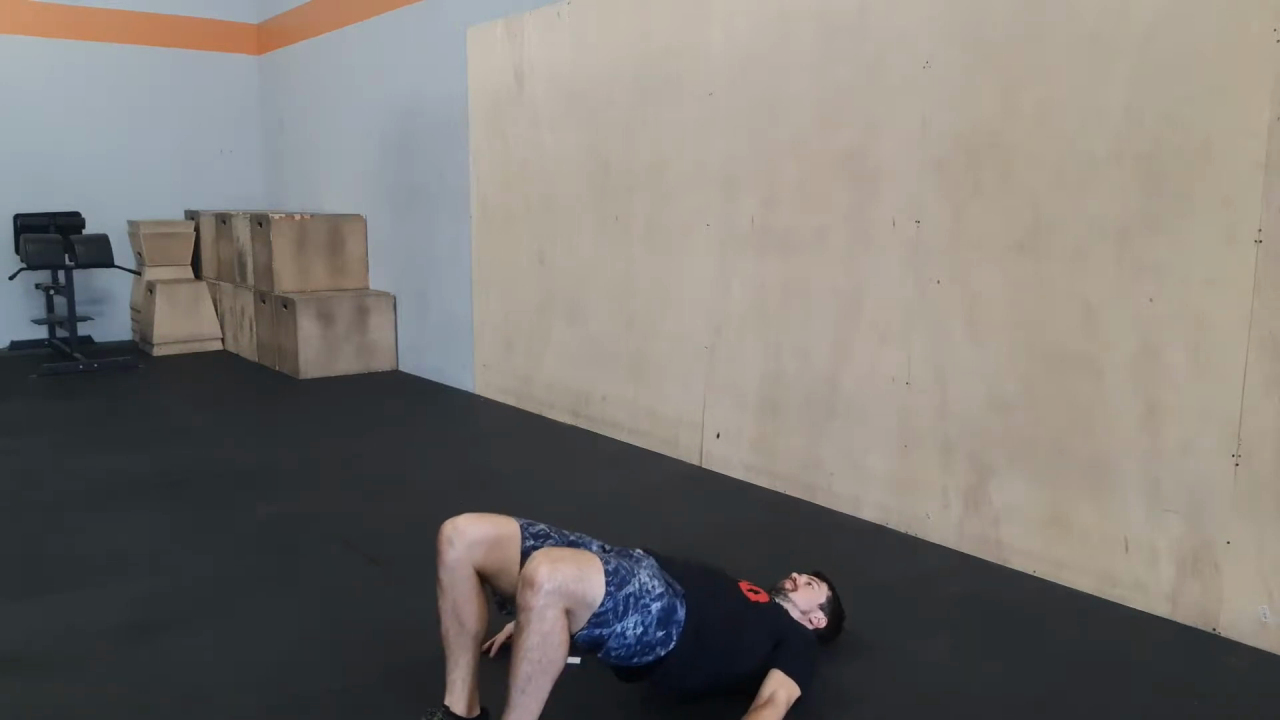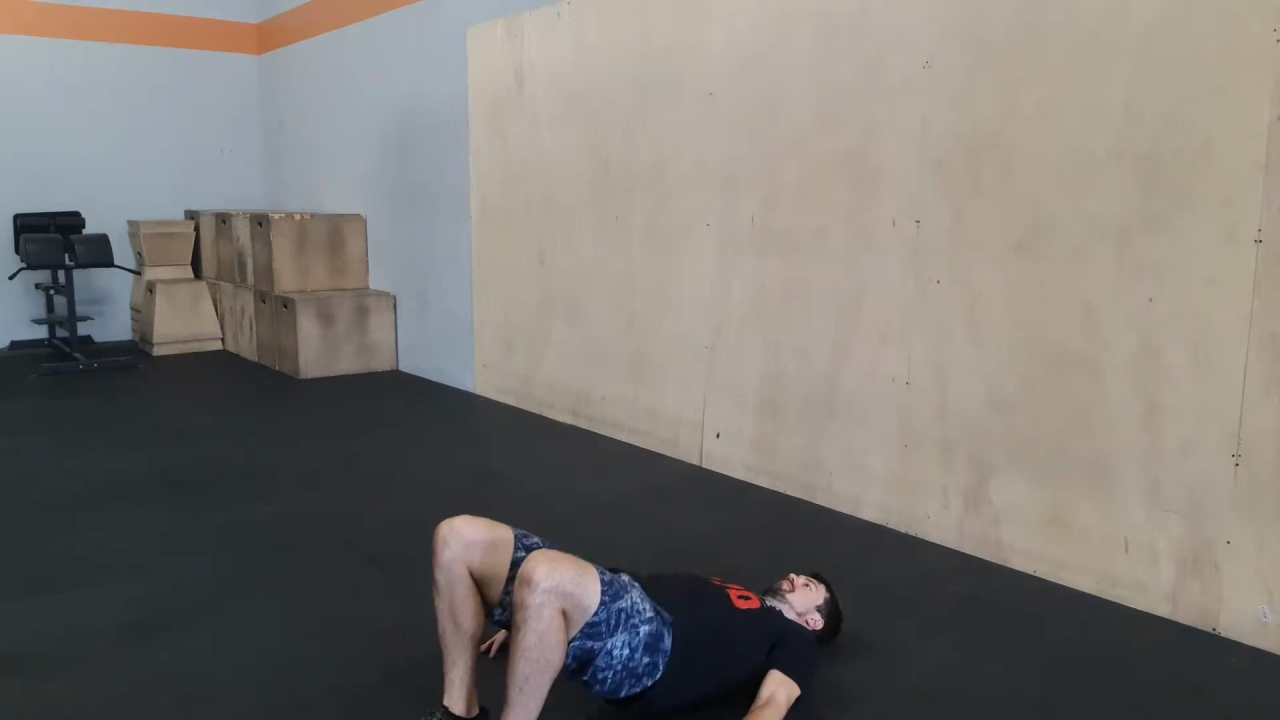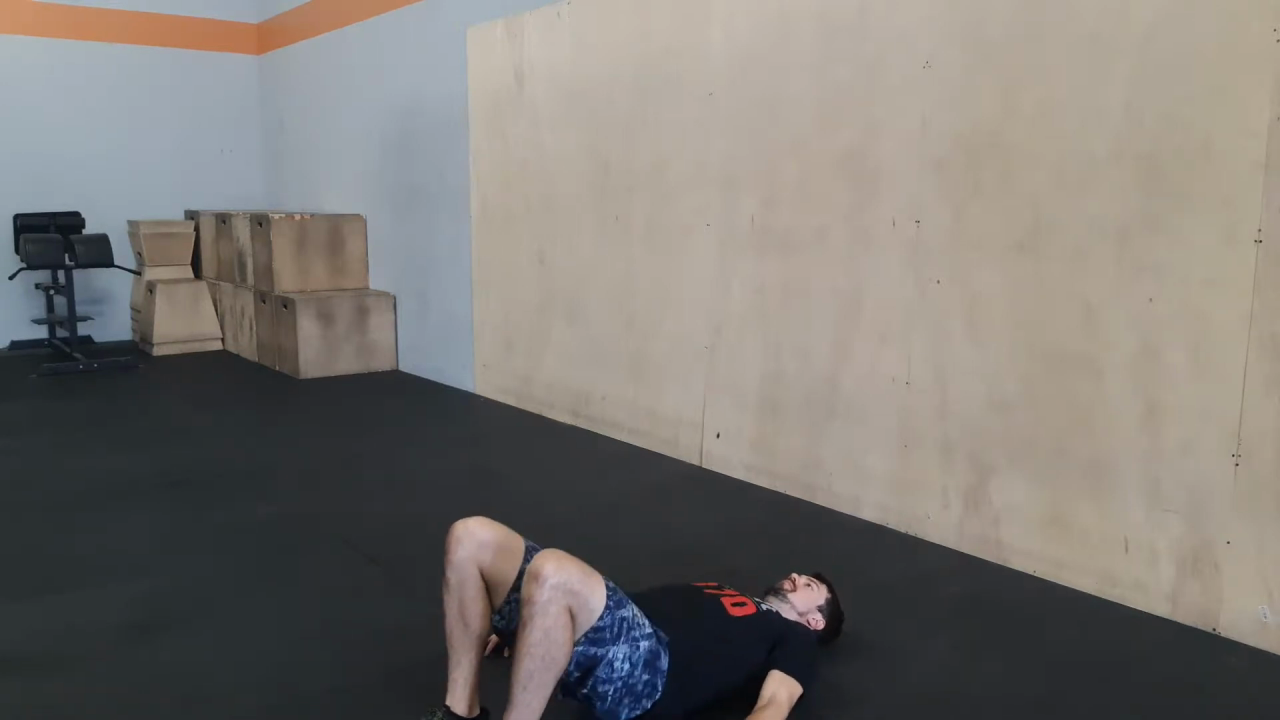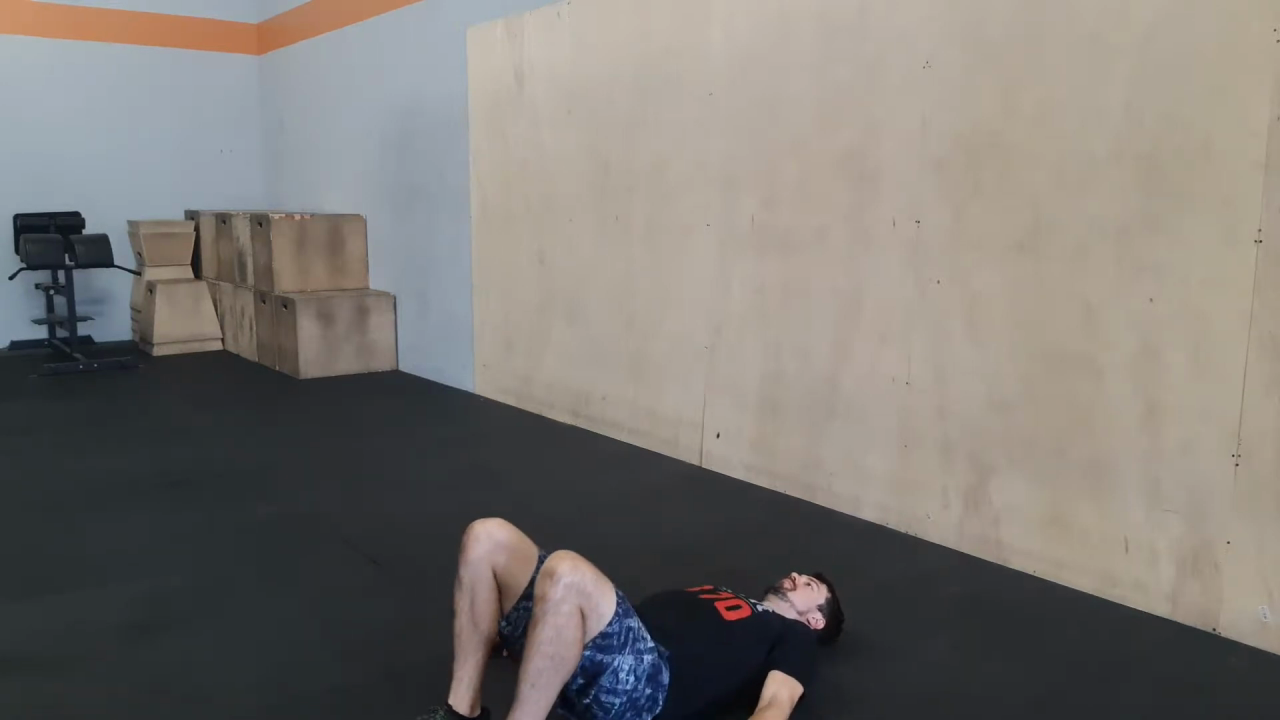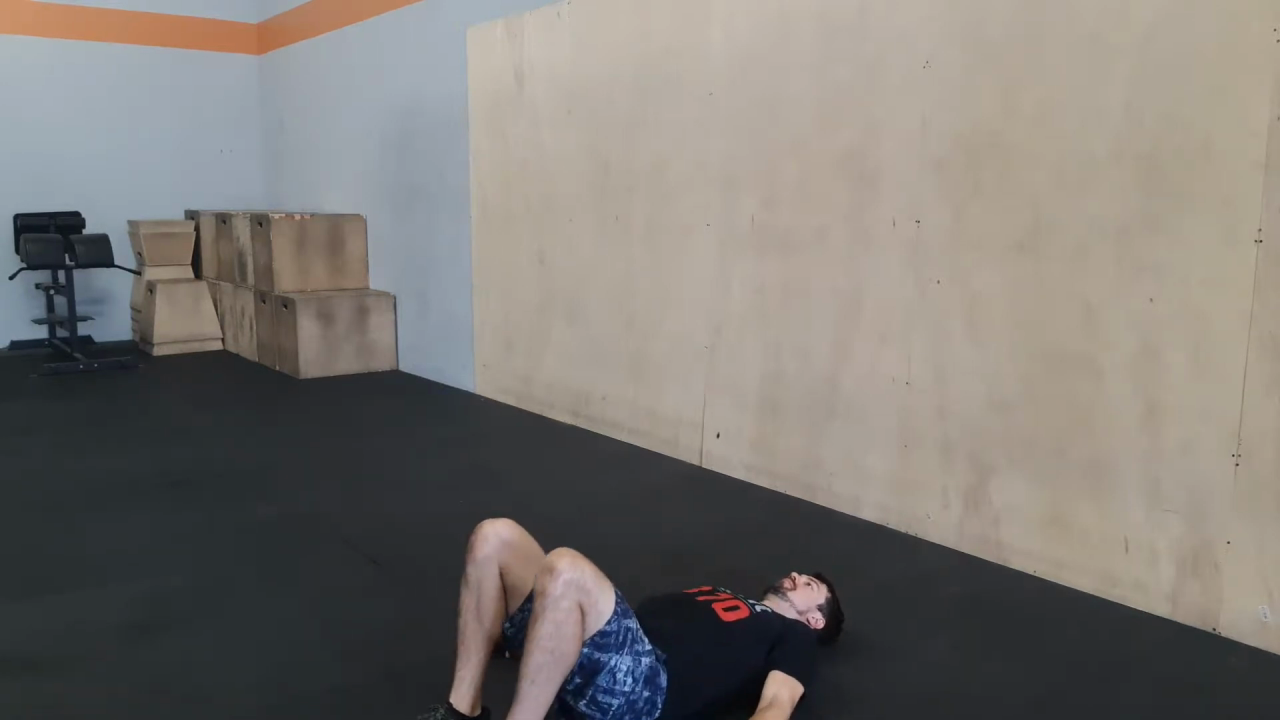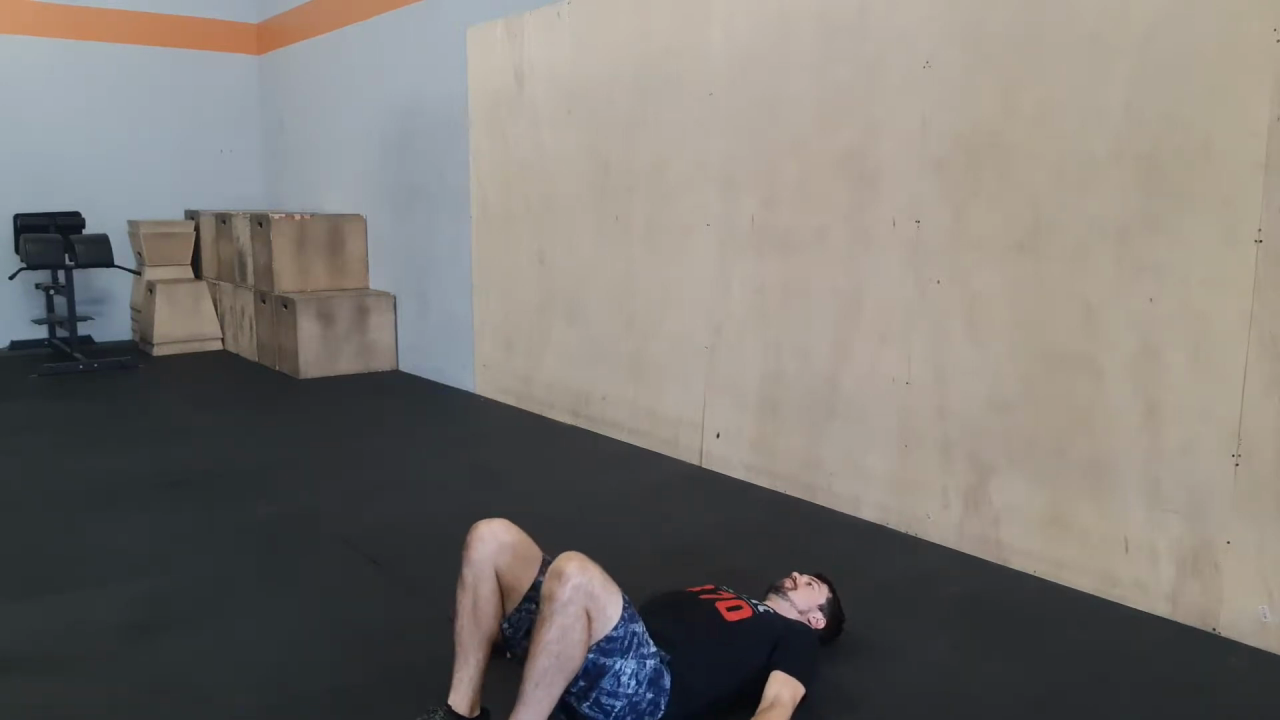
dt=0.3s
person 1, frame 1
left shoulder: (796, 639)
right shoulder: (736, 597)
right wrist: (535, 619)
left hip: (660, 611)
left knee: (548, 578)
right knee: (462, 537)
person 1, frame 2
left shoulder: (792, 639)
right shoulder: (726, 599)
right wrist: (531, 622)
left hip: (648, 640)
left knee: (544, 576)
right knee: (457, 538)
person 1, frame 3
left shoulder: (792, 638)
right shoulder: (720, 595)
right wrist: (531, 621)
left hip: (643, 665)
right hip: (595, 651)
left knee: (553, 572)
right knee: (472, 537)
person 1, frame 4
left shoulder: (792, 637)
right shoulder: (717, 598)
right wrist: (526, 622)
left hip: (641, 676)
right hip: (591, 662)
left knee: (567, 572)
right knee: (489, 538)
person 1, frame 5
left shoulder: (792, 637)
right shoulder: (716, 597)
right wrist: (518, 623)
left hip: (639, 682)
right hip: (578, 665)
left knee: (567, 569)
right knee: (497, 537)
person 1, frame 6
left shoulder: (794, 638)
right shoulder: (718, 596)
right wrist: (518, 622)
left hip: (640, 681)
right hip: (584, 663)
left knee: (575, 573)
right knee: (492, 538)
